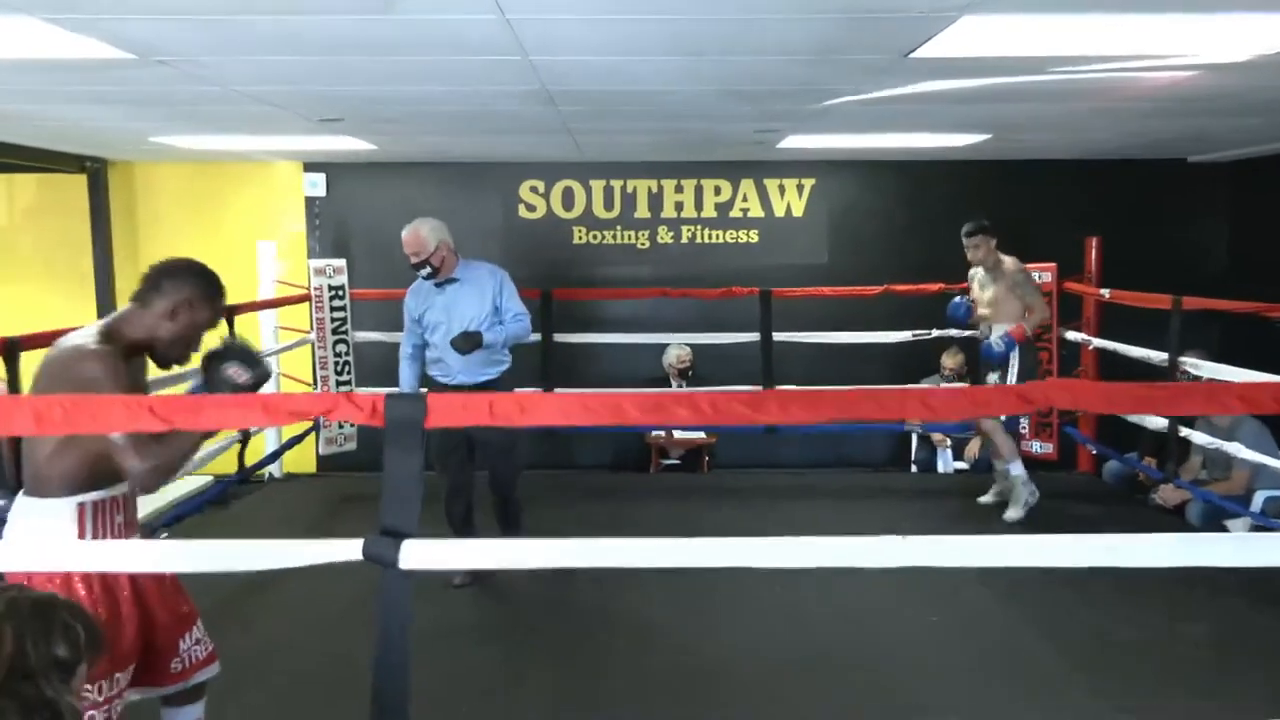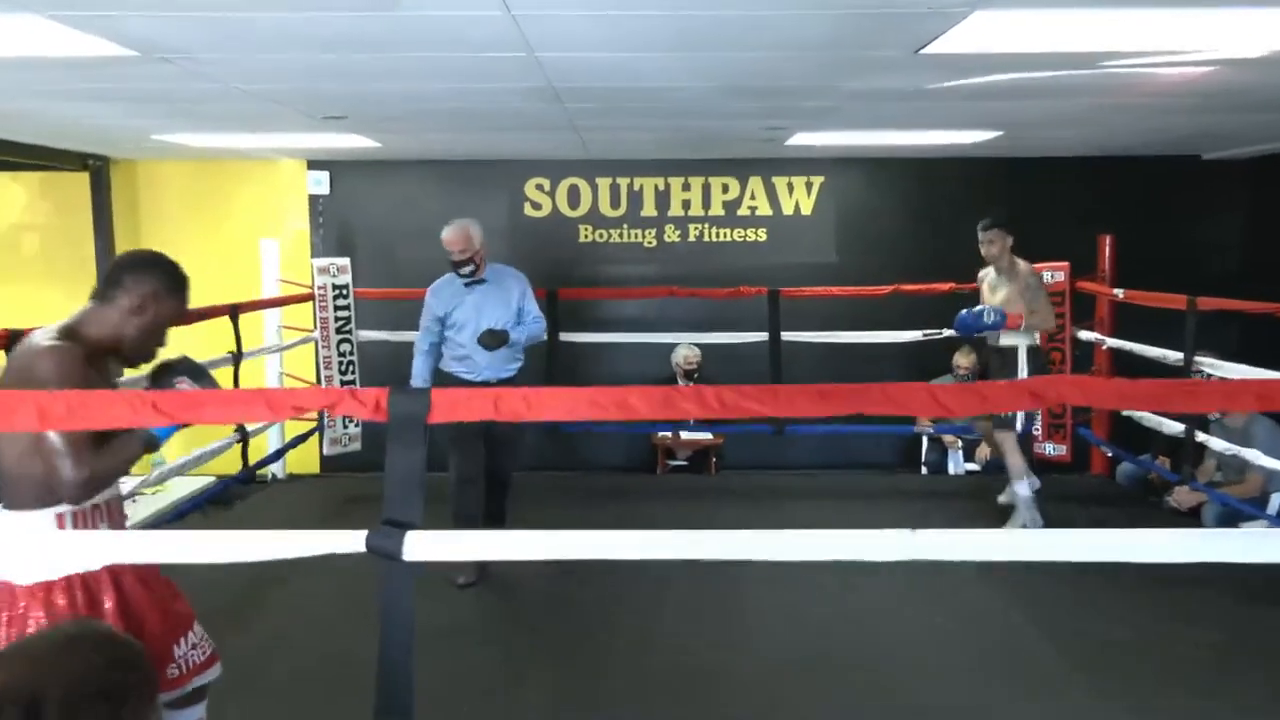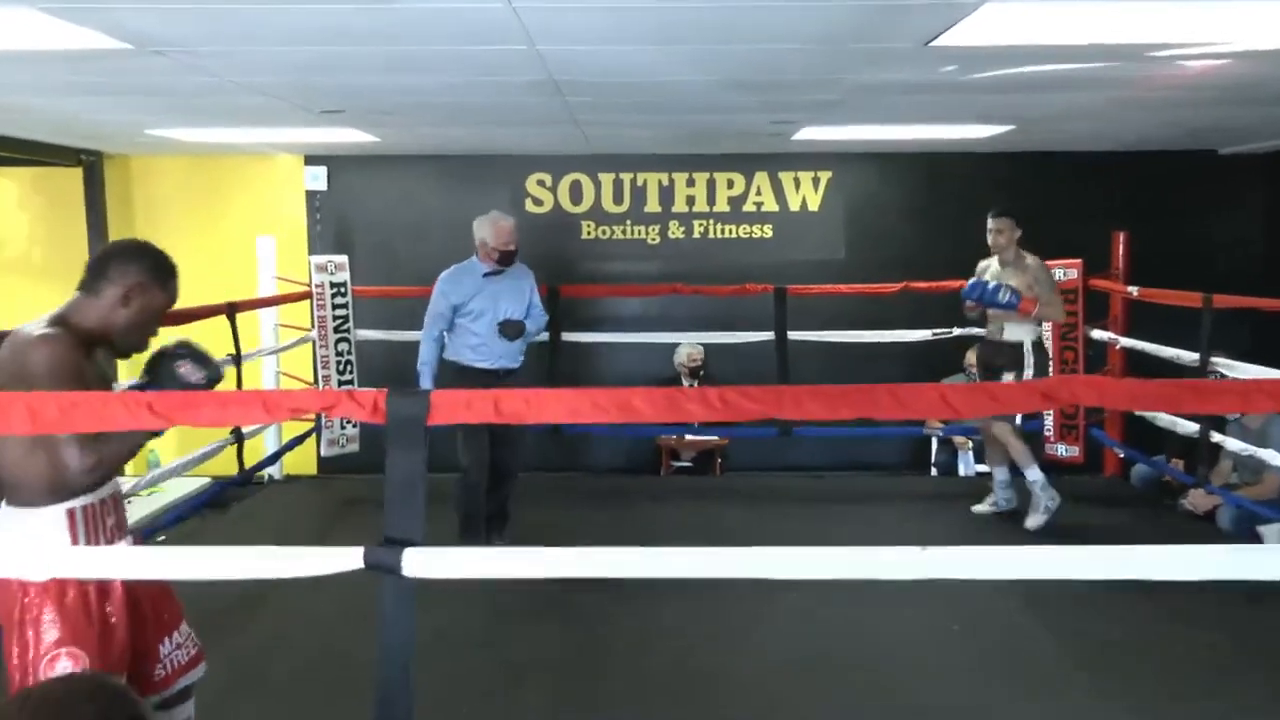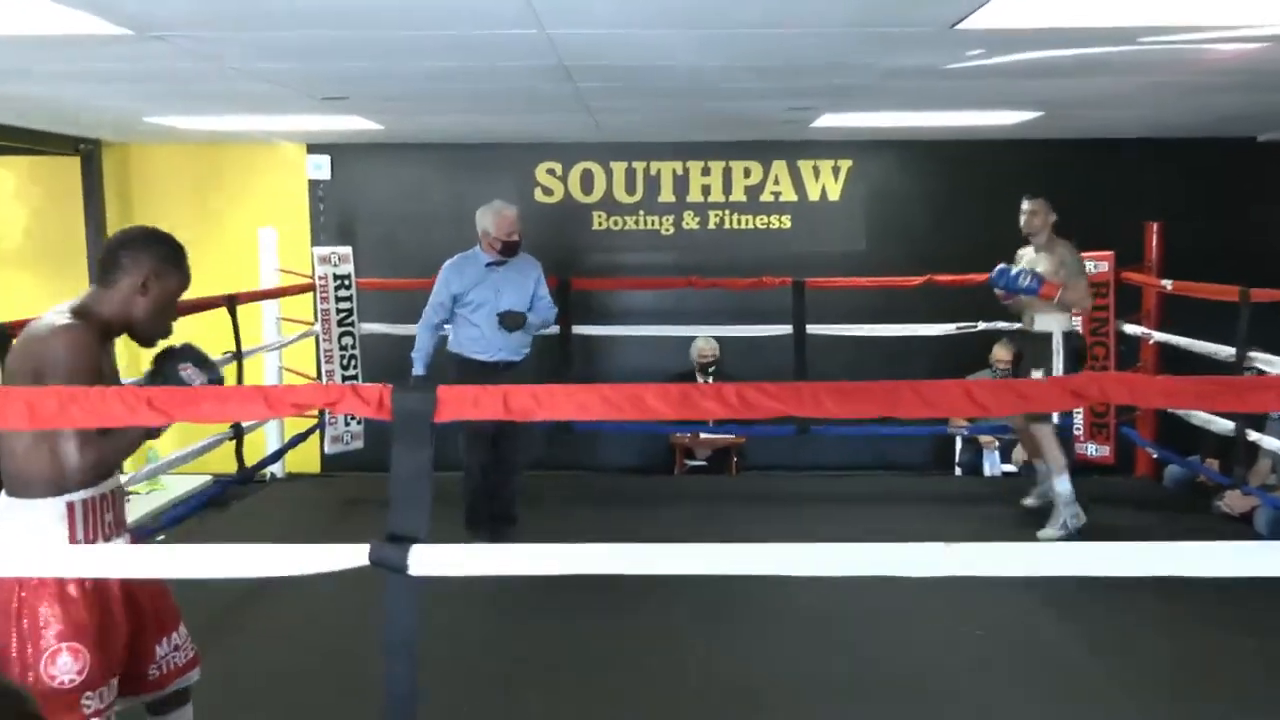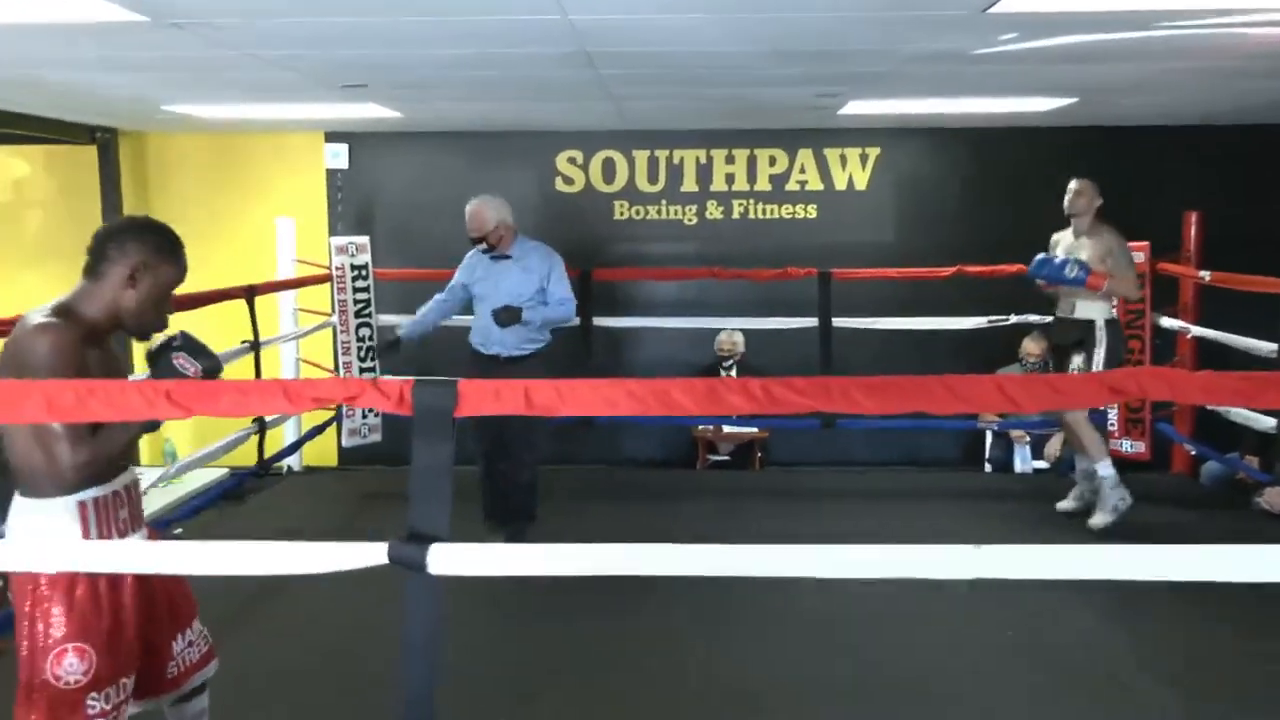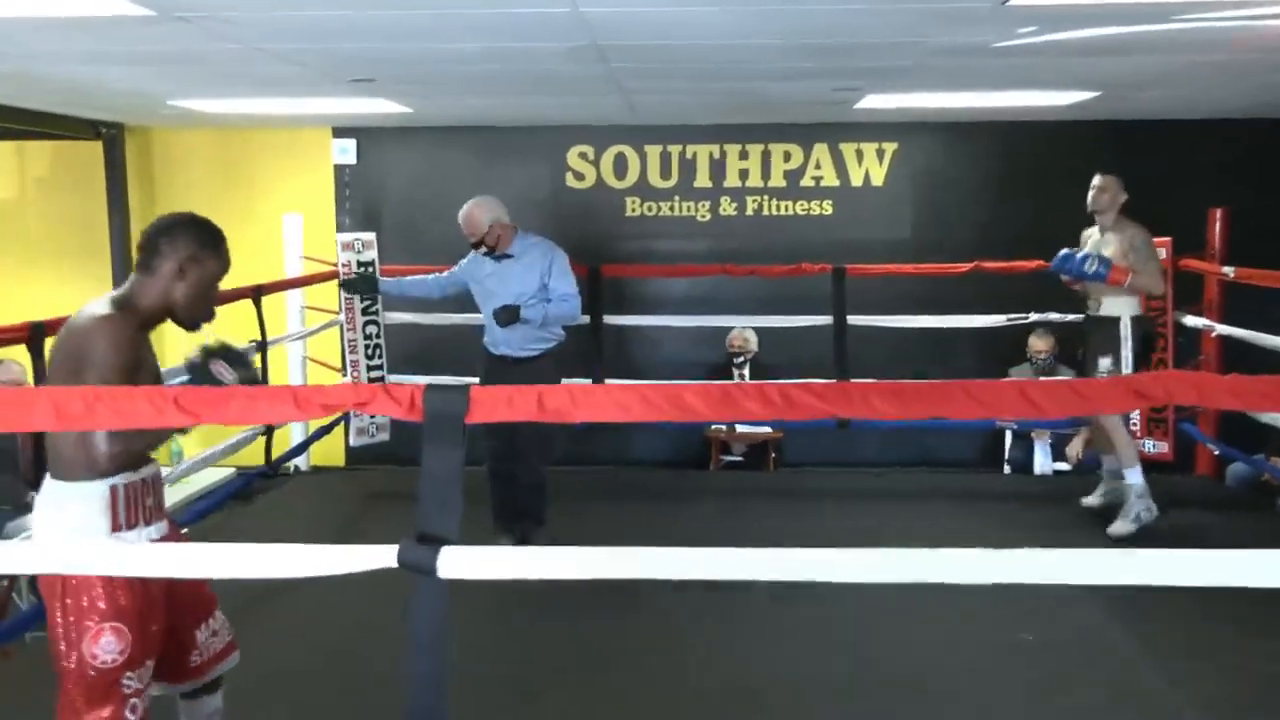
dt=0.4s
person 1, frame 1
left shoulder: (122, 353)
right shoulder: (93, 361)
left elbow: (140, 441)
right elbow: (146, 470)
left wrist: (205, 397)
left hip: (111, 537)
left knee: (186, 660)
person 1, frame 2
left shoulder: (95, 358)
right shoulder: (52, 359)
right elbow: (73, 480)
right wrist: (156, 422)
right hip: (42, 566)
left knee: (188, 665)
person 1, frame 3
left shoulder: (80, 346)
right shoulder: (46, 350)
right elbow: (85, 467)
left wrist: (148, 395)
left hip: (102, 544)
left knee: (174, 664)
person 1, frame 4
left shoulder: (90, 339)
right shoulder: (67, 340)
right elbow: (80, 465)
left hip: (101, 539)
right hip: (47, 551)
left knee: (171, 662)
person 1, frame 5
left shoulder: (98, 337)
right shoulder: (49, 340)
right elbow: (75, 463)
left hip: (120, 533)
right hip: (64, 549)
left knee: (188, 660)
person 1, frame 6
left shoulder: (129, 328)
right shoulder: (107, 331)
right elbow: (108, 452)
left wrist: (197, 388)
left hip: (137, 525)
right hip: (88, 534)
left knee: (201, 649)
person 2, frame 1
left shoulder: (492, 278)
right shoulder: (416, 295)
left elbow: (522, 325)
right elbow: (411, 351)
left wrist: (483, 337)
left hip: (493, 392)
right hip: (444, 396)
left knee: (504, 474)
right knee: (455, 482)
left ankle: (512, 537)
person 2, frame 2
left shoulder: (514, 281)
right shoulder: (439, 292)
left elbow: (538, 326)
right elbow: (426, 346)
left wrist: (509, 336)
right wrist: (419, 393)
left hip: (506, 389)
right hip: (460, 391)
left knee: (501, 468)
right knee: (465, 473)
left ankle: (494, 530)
person 2, frame 3
left shoulder: (523, 276)
right shoulder: (453, 280)
left elbow: (540, 318)
right elbow: (432, 335)
left wrist: (524, 328)
right wrist: (427, 384)
left hip: (509, 379)
right hip: (467, 380)
left knee: (506, 461)
right knee: (475, 462)
left ankle: (495, 530)
right ankle: (472, 539)
person 2, frame 4
left shoulder: (529, 267)
right shoulder: (455, 269)
left elbow: (548, 311)
right elbow: (431, 323)
left wrist: (526, 319)
right wrist: (419, 371)
left hip: (513, 373)
right hip: (471, 372)
left knee: (509, 453)
right knee: (477, 454)
left ankle: (503, 525)
right ankle: (480, 528)
person 2, frame 5
left shoulder: (544, 259)
right shoulder: (474, 261)
left elbow: (566, 308)
right elbow: (447, 302)
left wrist: (525, 314)
right wrist: (404, 333)
left hip: (527, 365)
right hip: (483, 364)
left knee: (525, 446)
right knee: (489, 448)
left ankle: (519, 522)
right ankle: (499, 523)
person 2, frame 6
left shoulder: (547, 255)
right shoulder: (476, 263)
left elbow: (571, 307)
right elbow: (437, 284)
left wrist: (523, 313)
right wrist: (380, 285)
left hip: (539, 367)
right hip: (497, 366)
left knee: (534, 450)
right knee: (499, 449)
left ankle: (530, 526)
right ankle: (507, 525)
person 3, frame 1
left shoulder: (1013, 271)
right shoulder: (974, 275)
left elbow: (1042, 311)
left wrist: (1011, 336)
right wrist: (965, 313)
left hip: (1012, 352)
right hip: (989, 351)
left knee: (989, 421)
right knee: (988, 423)
left ankle: (1023, 487)
right ankle: (1004, 483)
person 3, frame 2
left shoulder: (1025, 275)
right shoulder: (984, 276)
left elbow: (1048, 321)
left wrist: (1007, 319)
right wrist: (976, 321)
left hip: (1020, 358)
right hip: (994, 354)
left knee: (1004, 434)
right knee: (984, 425)
left ankle: (1027, 513)
right ankle: (1023, 480)
person 3, frame 3
left shoulder: (1034, 268)
right shoulder: (983, 268)
left elbow: (1058, 313)
right elbow: (974, 311)
left wrist: (1019, 304)
right wrist: (972, 304)
left hip: (1020, 351)
right hip: (990, 347)
left knee: (1002, 427)
right knee: (986, 426)
left ankle: (1043, 493)
right ankle: (1002, 493)
person 3, frame 4
left shoulder: (1064, 252)
right shoulder: (1022, 257)
left elbow: (1083, 300)
left wrist: (1042, 288)
right wrist: (1006, 293)
left hip: (1055, 343)
right hip: (1031, 341)
left knee: (1041, 425)
right knee: (1019, 421)
left ankle: (1068, 508)
right ankle: (1047, 484)
person 3, frame 5
left shoulder: (1109, 239)
right shoulder: (1058, 240)
left elbow: (1133, 289)
left wrist: (1089, 279)
right wrist: (1045, 281)
left hip: (1095, 330)
right hip: (1063, 327)
left knee: (1074, 413)
right knee: (1067, 414)
left ankle: (1113, 489)
right ankle: (1086, 485)
person 3, frame 6
left shoulder: (1133, 234)
right shoulder: (1087, 237)
left elbow: (1156, 284)
left wrist: (1108, 273)
right wrist: (1072, 277)
left hip: (1122, 328)
right hip: (1095, 325)
left knee: (1108, 415)
right ankle: (1113, 482)
